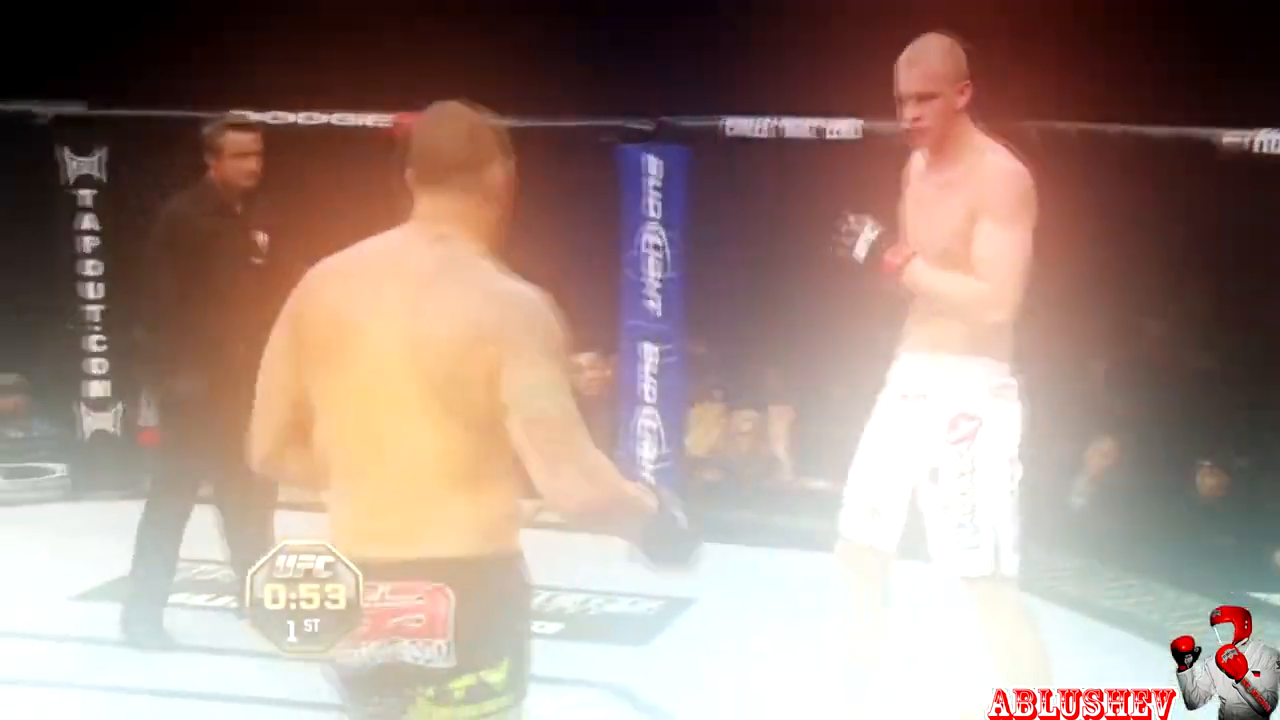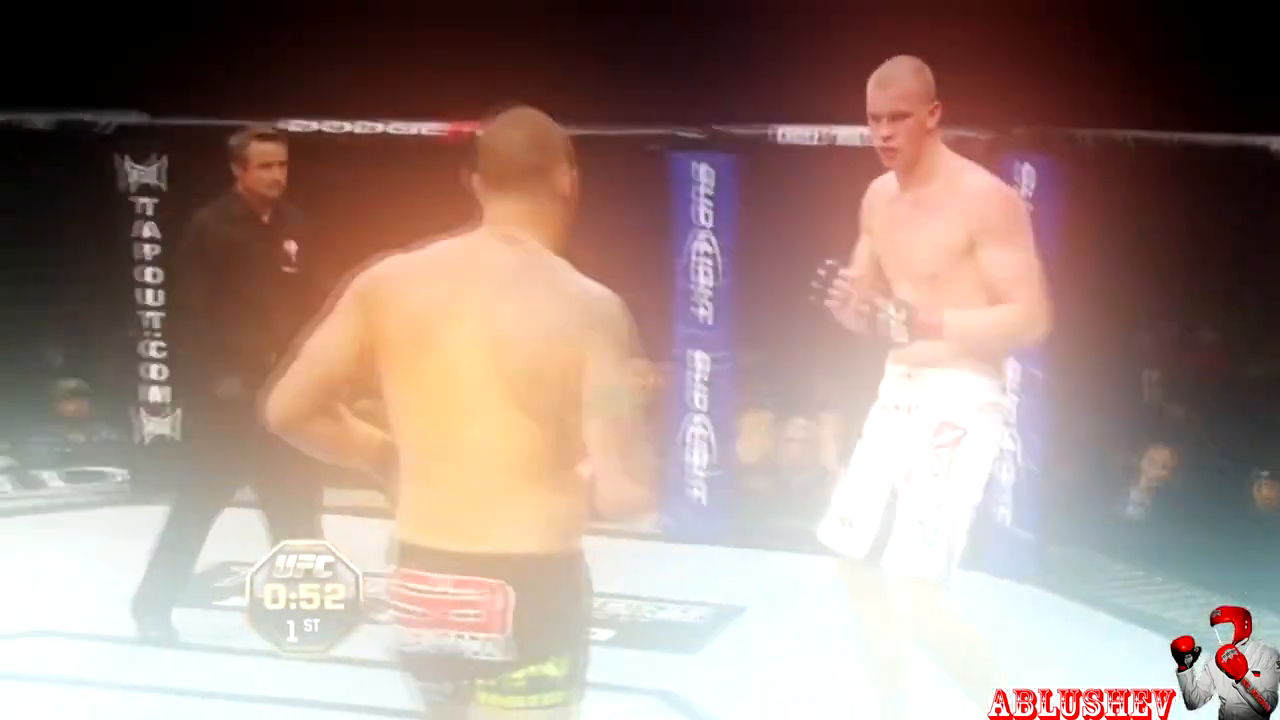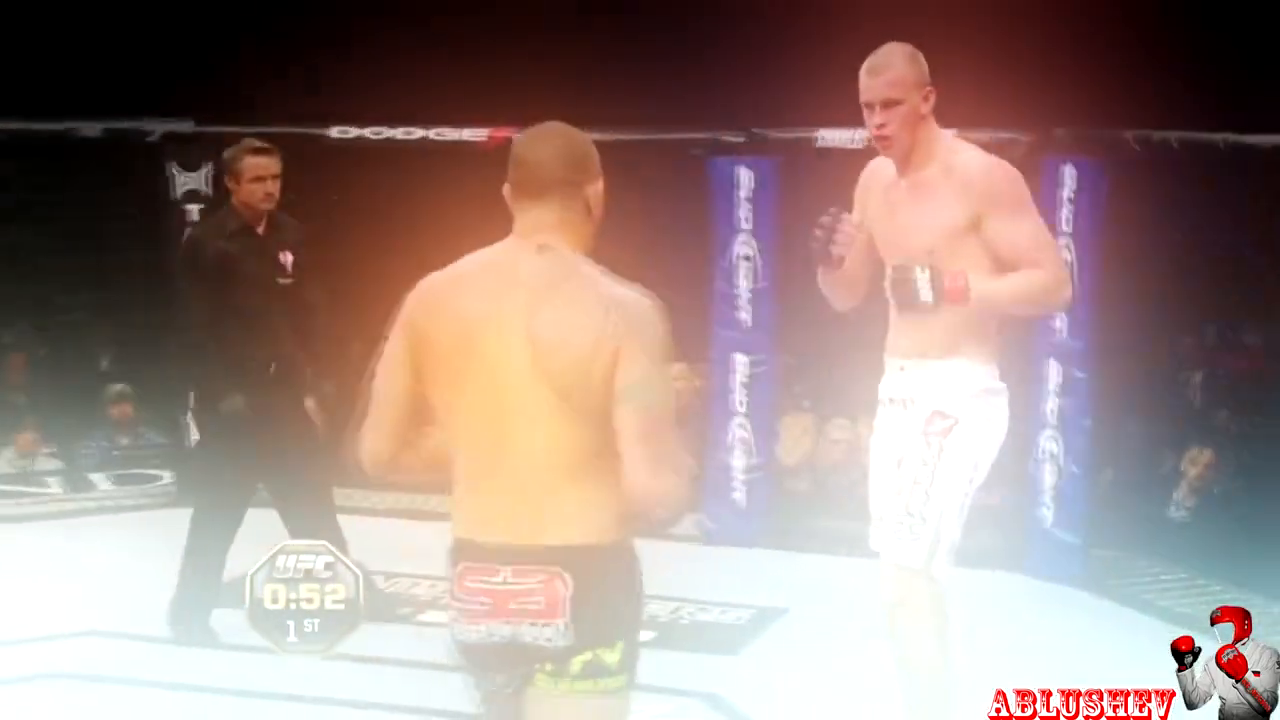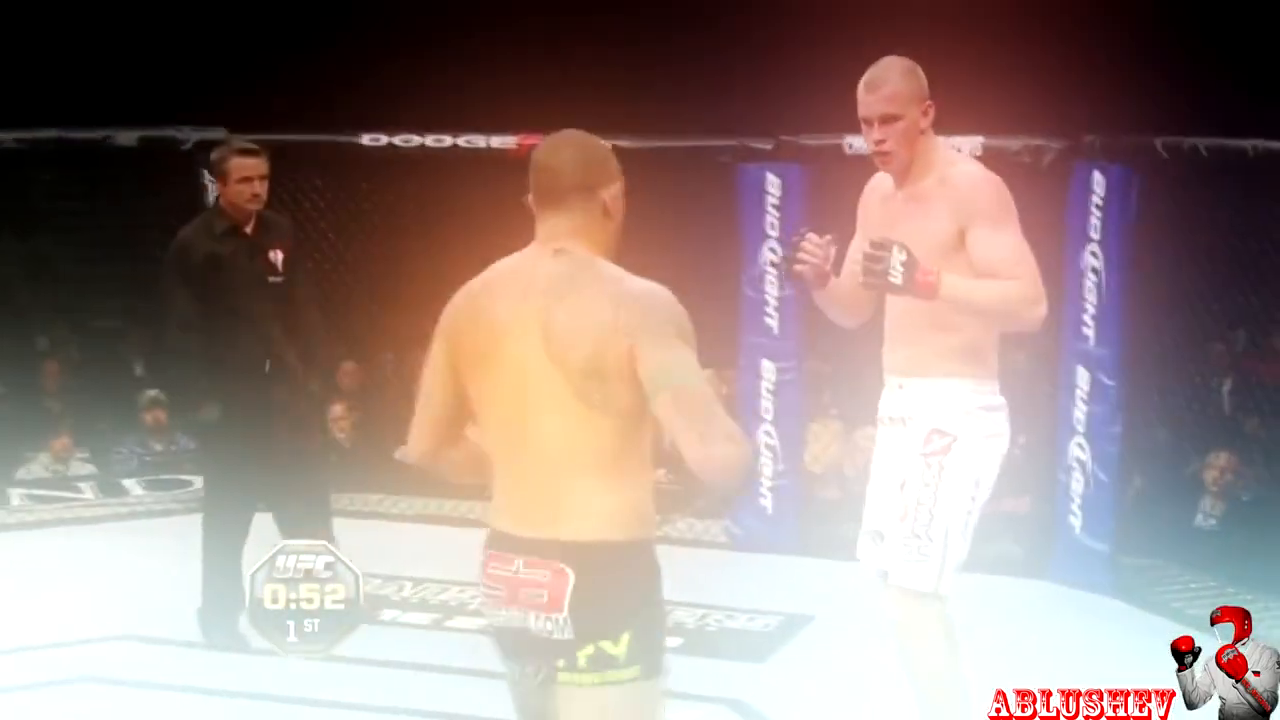
dt=0.2s
person 1, frame 1
left shoulder: (1001, 178)
right shoulder: (918, 166)
left elbow: (995, 304)
left wrist: (898, 260)
right wrist: (881, 258)
left hip: (972, 395)
right hip: (907, 381)
left knee: (990, 591)
right knee: (857, 551)
person 1, frame 2
left shoulder: (986, 198)
right shoulder: (879, 195)
left elbow: (1032, 320)
left wrist: (930, 322)
right wrist: (849, 303)
left hip: (961, 407)
right hip: (897, 398)
left knee: (915, 599)
right knee: (858, 568)
person 1, frame 3
left shoulder: (983, 176)
right shoulder: (873, 181)
left elbow: (1054, 283)
right elbow: (847, 296)
left wrist: (952, 288)
right wrist: (832, 261)
left hip: (960, 395)
right hip: (898, 390)
left knee: (905, 587)
right knee: (908, 579)
person 1, frame 4
left shoulder: (974, 189)
right shoulder: (876, 195)
left elbow: (1029, 303)
right elbow: (852, 312)
left wrist: (925, 280)
right wrist: (819, 278)
left hip: (958, 415)
right hip: (899, 408)
left knee: (914, 603)
right knee: (910, 591)
person 2, frame 1
left shoulder: (320, 286)
right shoulder: (506, 307)
left elbow: (270, 452)
right elbow: (575, 488)
right wrist: (652, 513)
right hip: (462, 600)
person 2, frame 2
left shoulder: (390, 283)
right shoulder: (588, 309)
left elbow: (287, 410)
right elbow: (626, 490)
left hip: (420, 587)
right hip: (528, 595)
person 2, frame 3
left shoulder: (432, 299)
right shoulder: (622, 312)
left elbow: (380, 453)
right elbow: (658, 489)
right wrist: (619, 503)
left hip: (478, 584)
right hip: (580, 588)
person 2, frame 4
left shoulder: (470, 304)
right shoulder: (638, 306)
left elbow: (424, 446)
right elbow: (720, 457)
right wrist: (736, 443)
left hip: (512, 572)
right hip: (605, 579)
person 3, frame 1
left shoulder: (252, 217)
right shoulder: (181, 216)
right elbow: (158, 301)
right wrist: (173, 370)
left hip: (241, 370)
right hip: (193, 372)
left knee: (249, 485)
right knee: (176, 485)
right ankle: (143, 606)
person 3, frame 2
left shoulder: (290, 225)
right shoulder: (210, 226)
right elbow: (192, 309)
right wrist: (214, 375)
left hip: (277, 376)
right hip: (225, 379)
left knee: (294, 493)
right knee: (203, 492)
right ankle: (153, 601)
person 3, frame 3
left shoulder: (288, 236)
right shoulder: (206, 241)
left elbow: (306, 314)
right elbow: (197, 325)
left wrist: (312, 383)
right wrist: (219, 390)
left hip: (283, 386)
right hip: (230, 392)
left knee: (309, 495)
right knee: (220, 503)
right ankle: (190, 608)
person 3, frame 4
left shoulder: (280, 233)
right shoulder: (194, 243)
left elbow: (302, 309)
right elbow: (183, 328)
left wrist: (314, 371)
right wrist: (199, 395)
left hip: (280, 382)
right hip: (226, 388)
left knee: (303, 491)
right knee: (230, 501)
right ankle: (219, 610)
